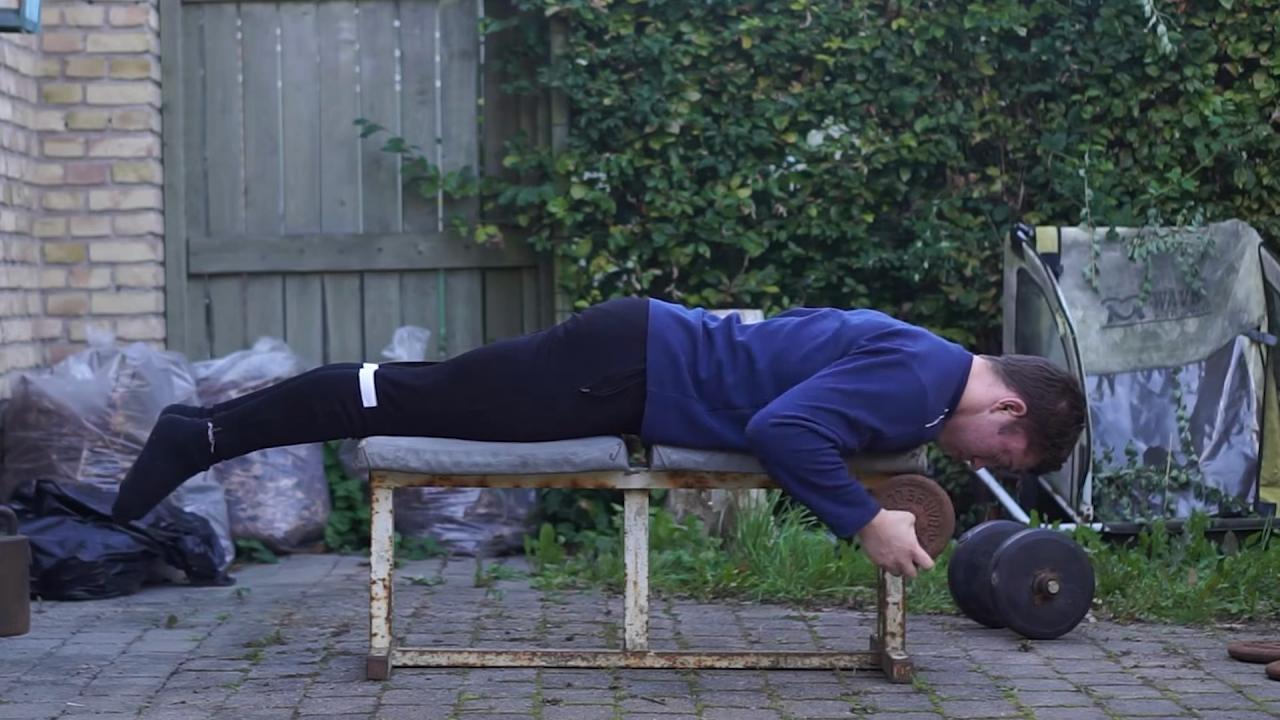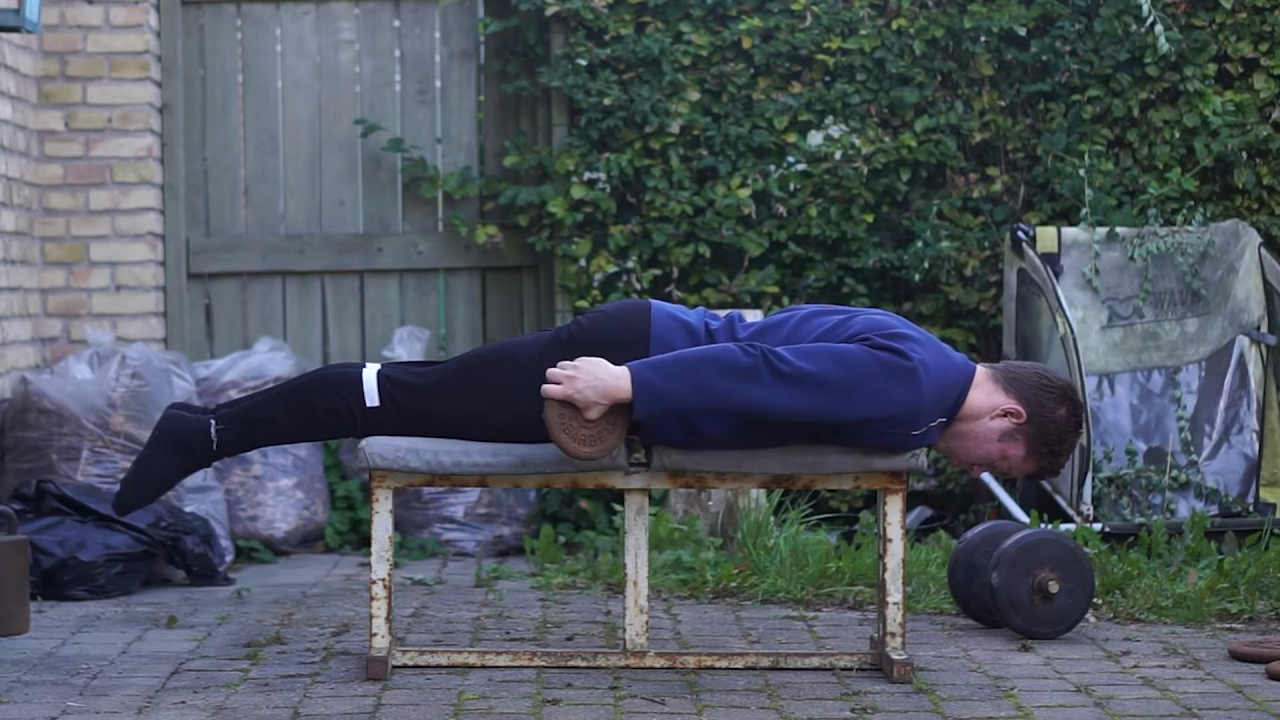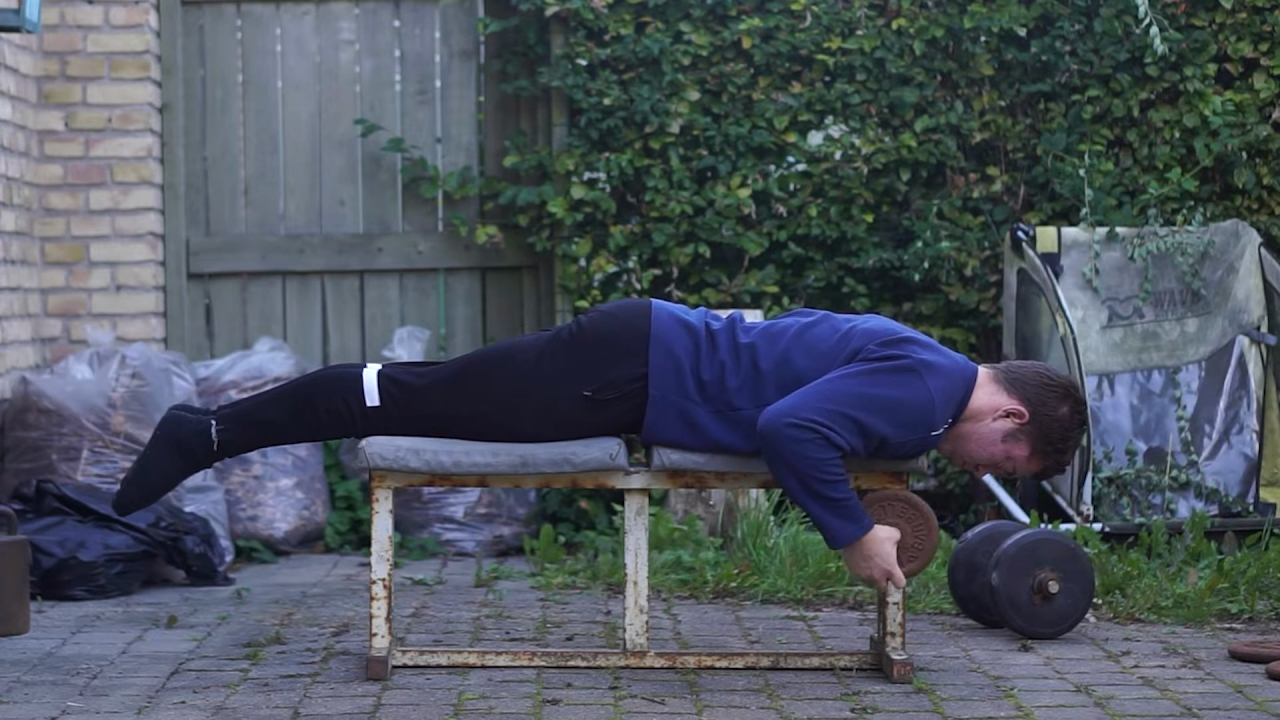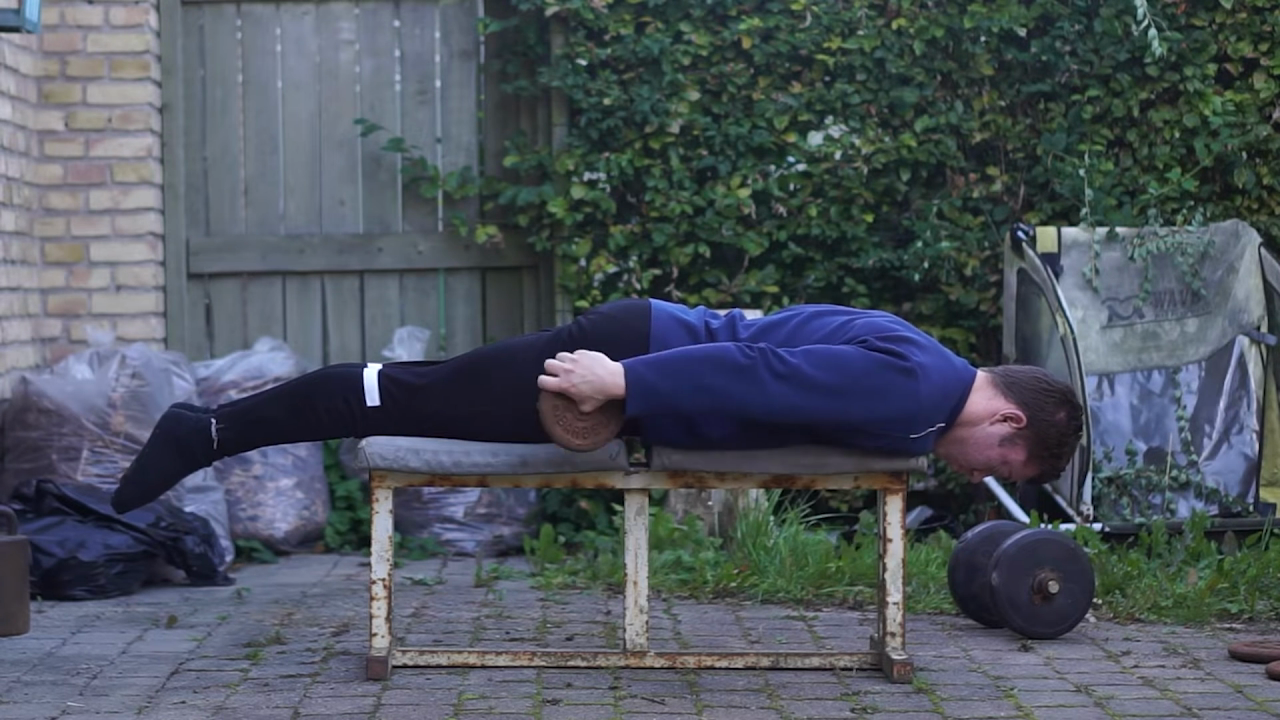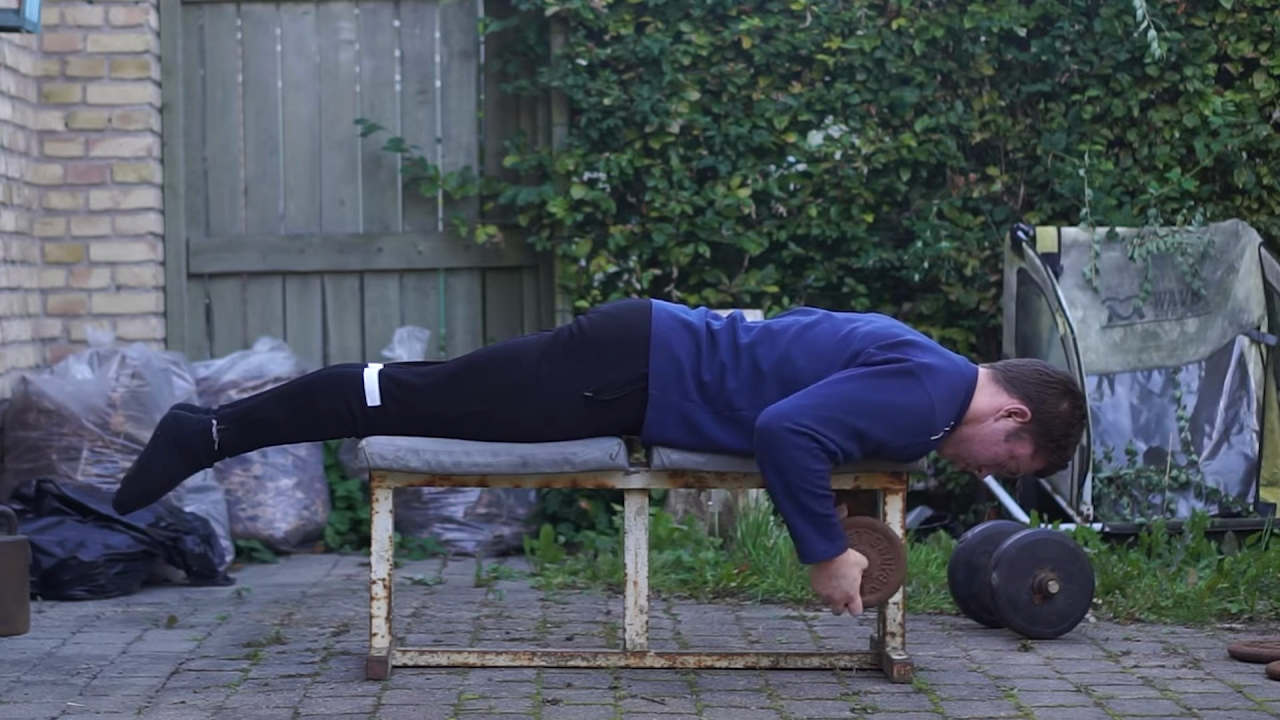
dt=1s
person 1, frame 1
left shoulder: (914, 357)
right shoulder: (917, 381)
right elbow: (782, 430)
left wrist: (865, 500)
right wrist: (867, 522)
left hip: (645, 350)
right hip: (629, 370)
left knee: (422, 396)
right knee: (412, 399)
left ankle: (211, 424)
right ankle: (205, 434)
person 1, frame 2
left shoulder: (915, 359)
right shoulder: (911, 386)
right elbow: (760, 370)
right wrist: (627, 385)
left hip: (643, 346)
right hip: (636, 351)
left knee: (416, 393)
right knee: (413, 403)
left ankle: (213, 425)
right ankle: (208, 430)
person 1, frame 3
left shoulder: (919, 366)
right shoulder: (925, 390)
right elbow: (791, 430)
right wrist: (853, 536)
left hip: (647, 350)
right hip: (633, 372)
left knee: (424, 395)
right knee: (414, 402)
left ankle: (215, 426)
right ankle: (211, 430)
person 1, frame 4
left shoulder: (917, 366)
right shoulder: (911, 389)
right elbow: (751, 372)
right wrist: (622, 383)
left hip: (643, 350)
right hip: (632, 357)
left knee: (422, 392)
right knee: (415, 403)
left ankle: (213, 425)
right ankle: (210, 430)
person 1, frame 5
left shoulder: (921, 364)
right shoulder: (924, 396)
right elbow: (784, 431)
right wrist: (824, 553)
left hip: (649, 347)
right hip: (633, 373)
left knee: (423, 395)
right knee: (418, 403)
left ankle: (213, 430)
right ankle: (210, 432)
